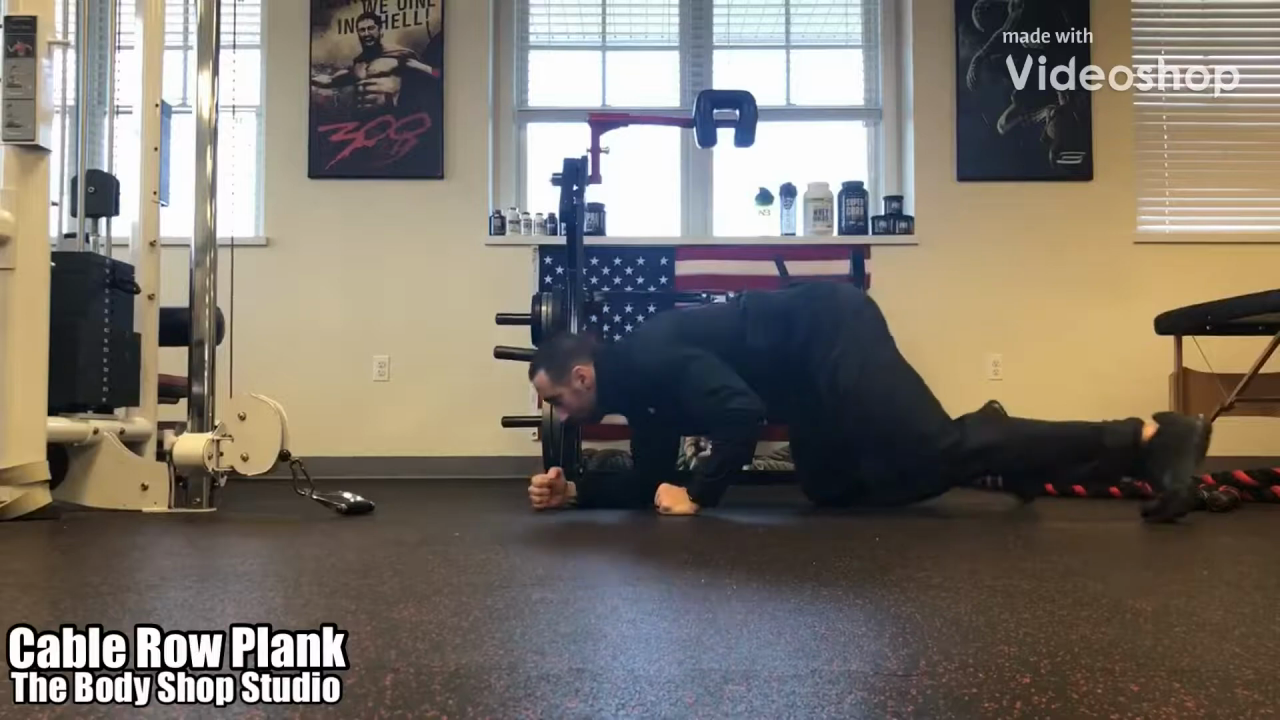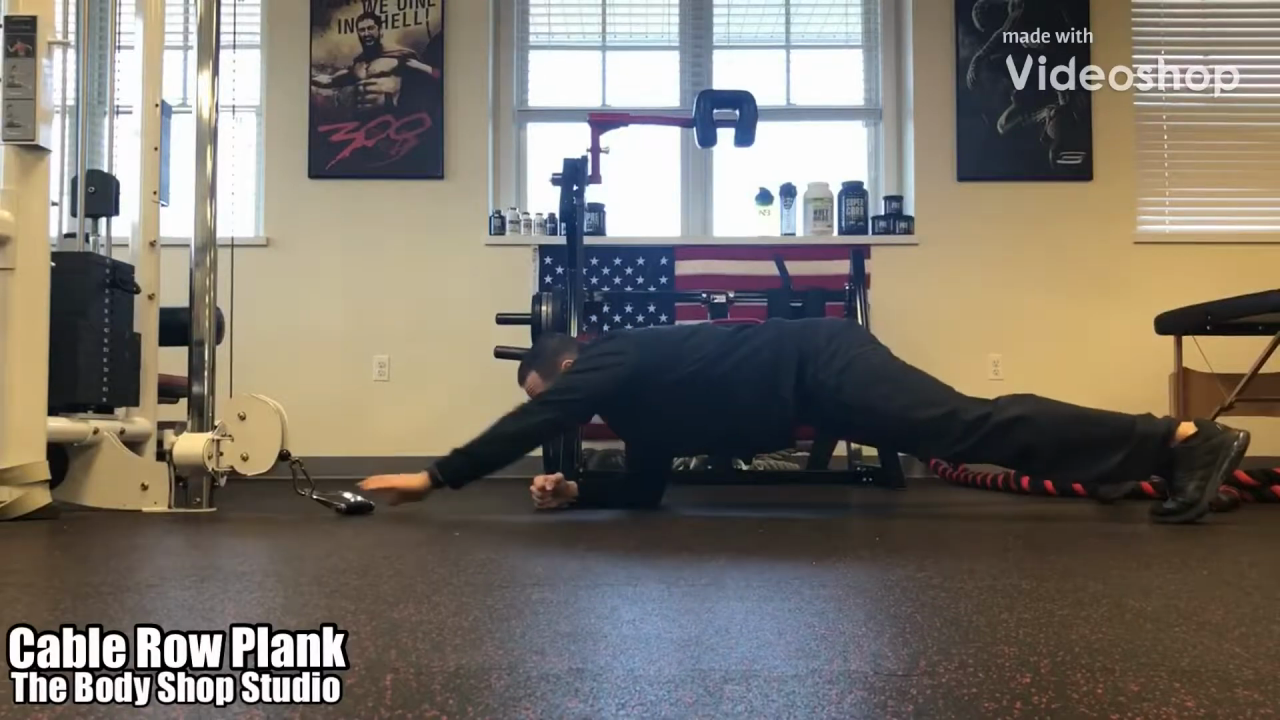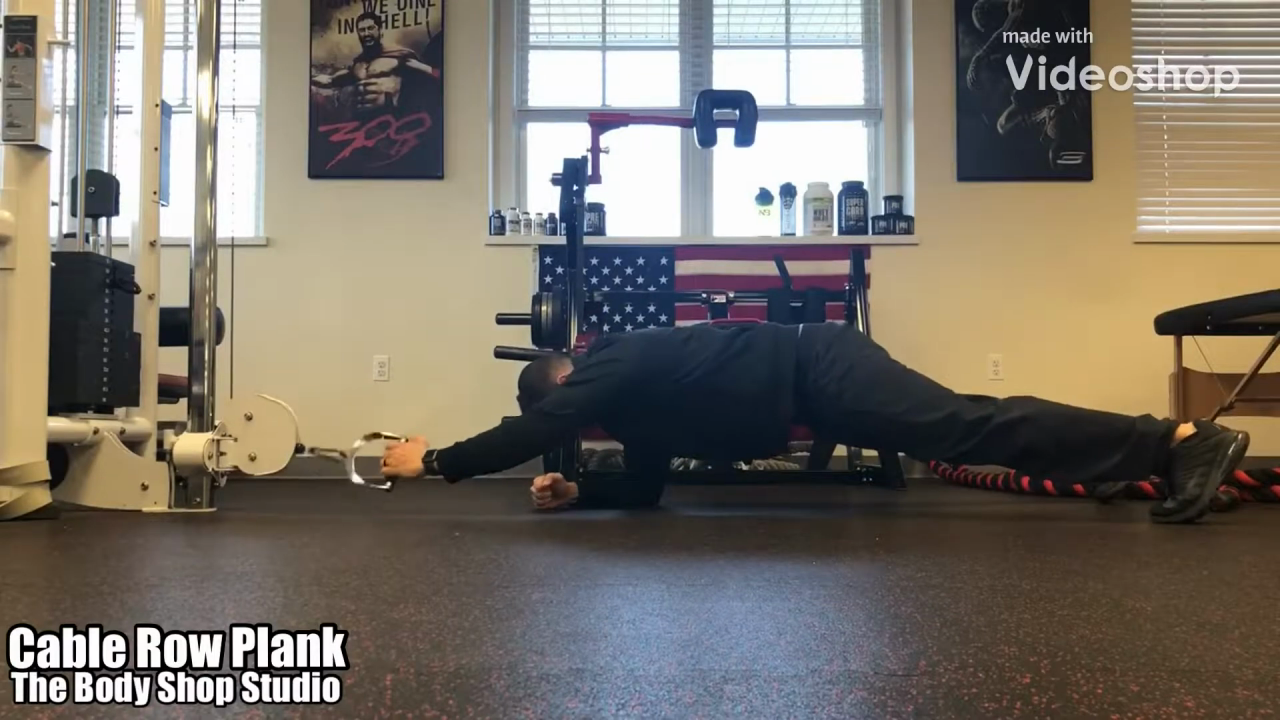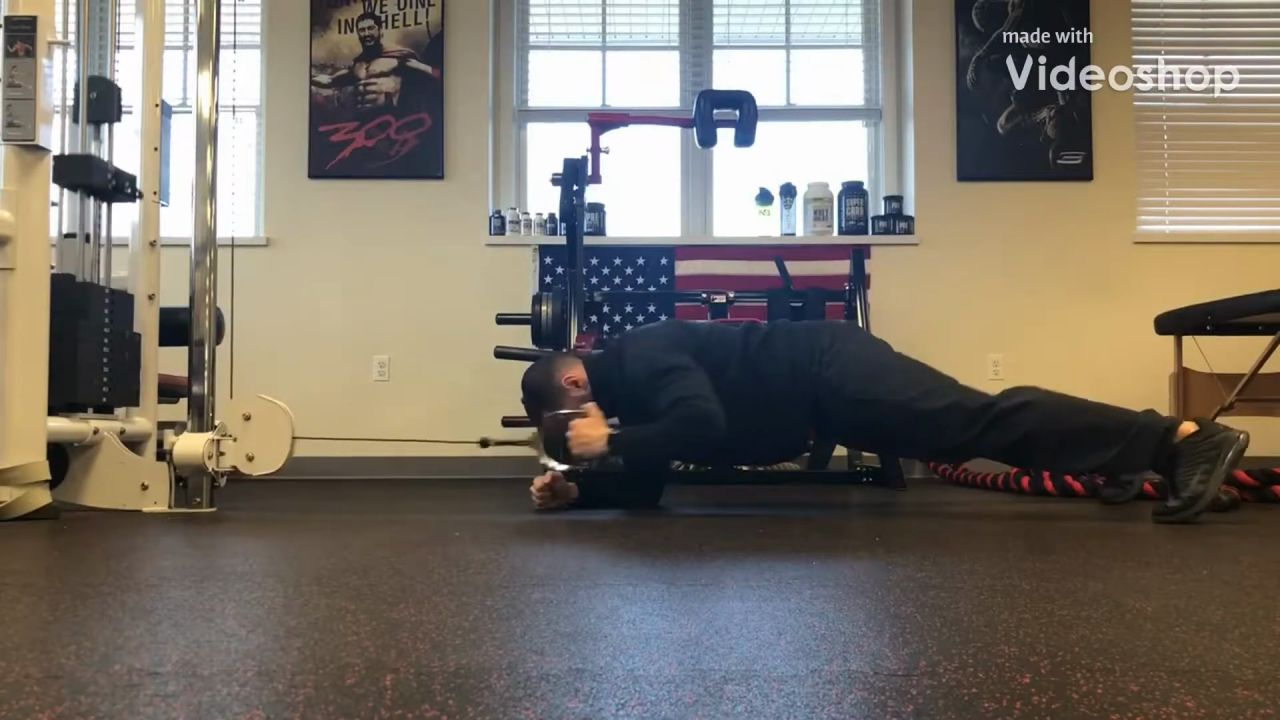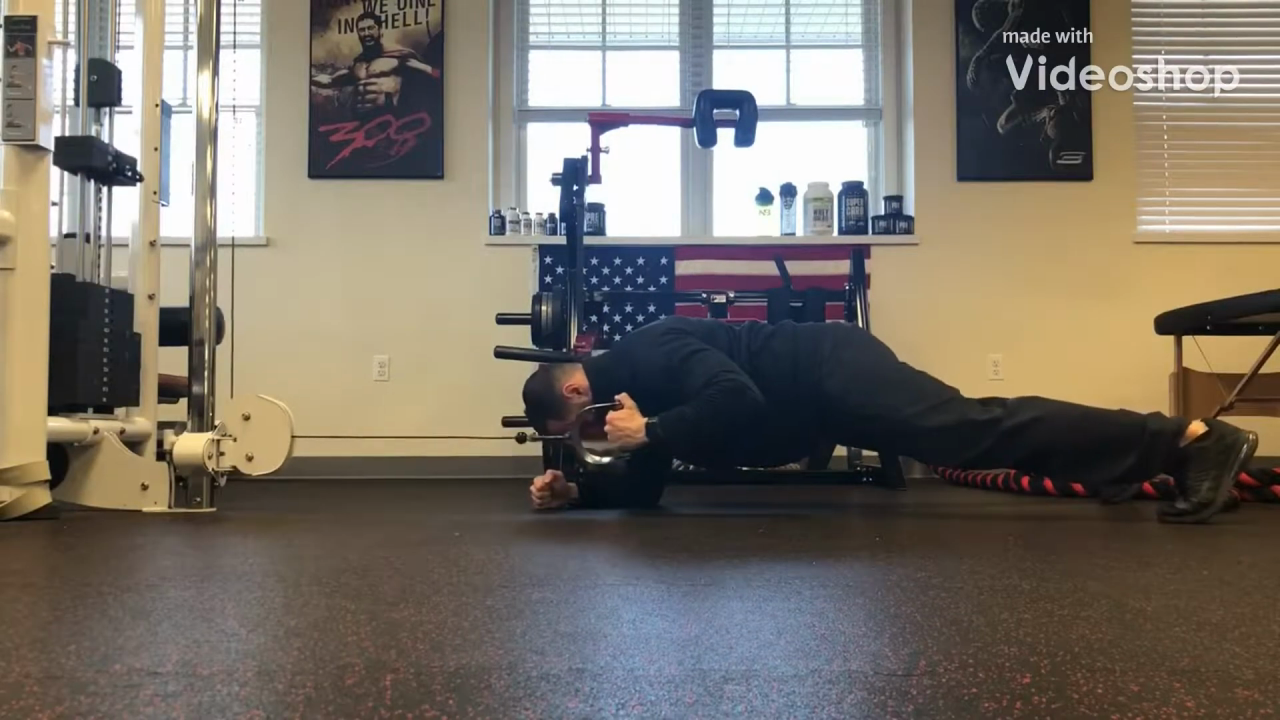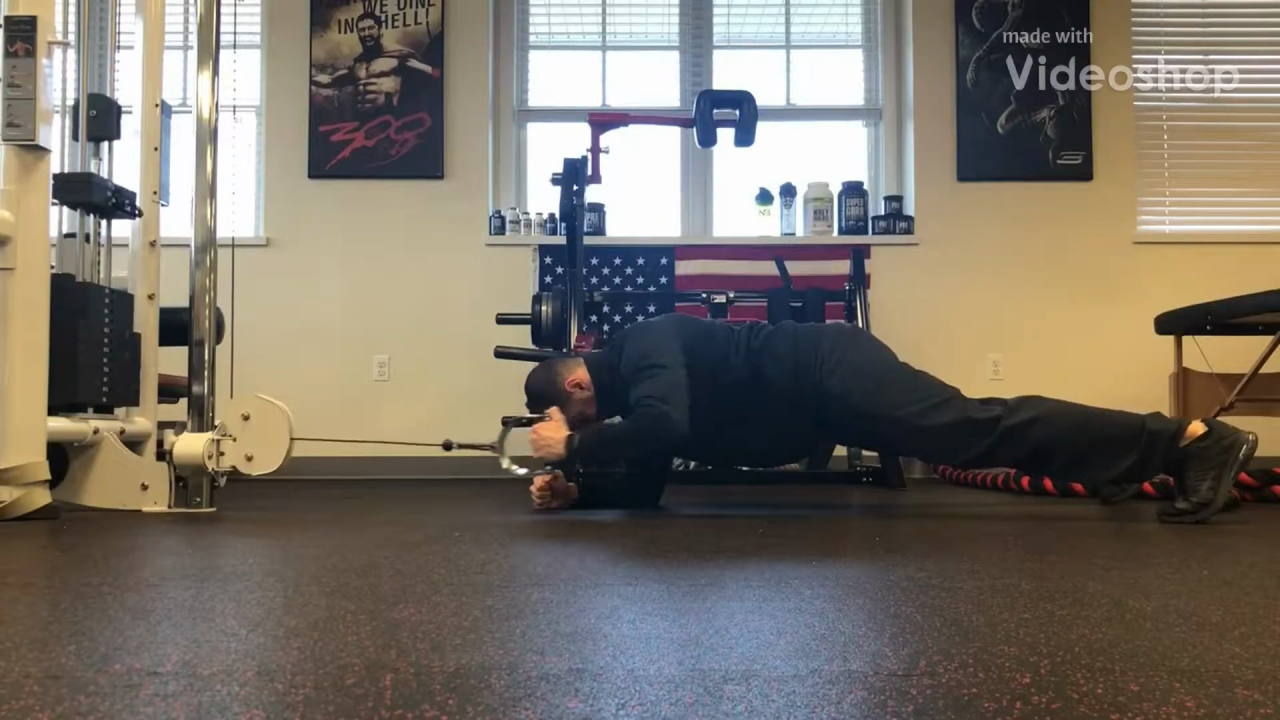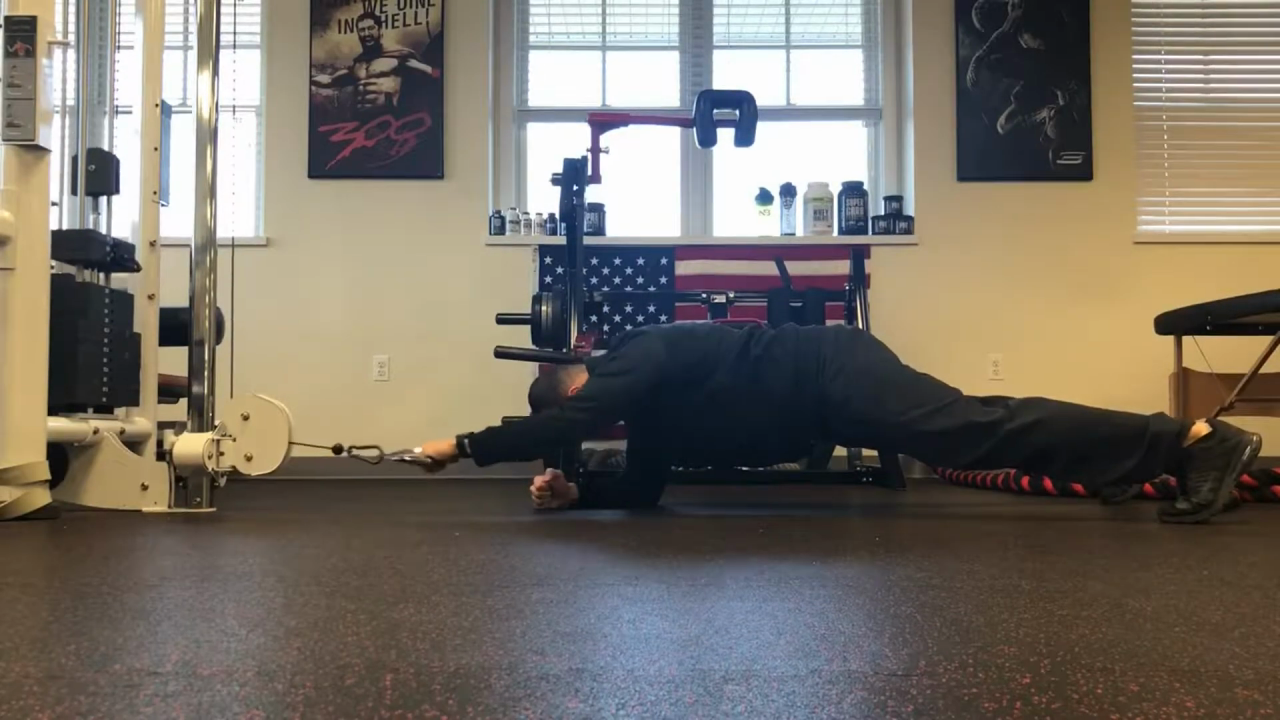
dt=0.7s
person 1, frame 1
left shoulder: (649, 358)
right shoulder: (638, 390)
left elbow: (743, 411)
right elbow: (651, 479)
left wrist: (697, 495)
right wrist: (575, 491)
left hip: (829, 328)
right hip: (818, 354)
left knee: (937, 452)
right knee: (829, 488)
left ankle: (1148, 438)
right ankle: (986, 439)
person 1, frame 2
left shoulder: (608, 362)
right shoulder: (632, 396)
left elbow: (534, 422)
right elbow: (644, 487)
left wrist: (433, 477)
right wrist: (576, 490)
left hip: (820, 363)
right hip: (811, 381)
left knee: (968, 427)
right knee: (959, 430)
left ankle: (1179, 439)
right ankle: (1155, 448)
person 1, frame 3
left shoulder: (613, 367)
right shoulder: (629, 390)
left elbow: (536, 431)
right elbow: (645, 486)
left wrist: (431, 461)
right wrist: (577, 491)
left hip: (819, 371)
right hip: (812, 387)
left knee: (970, 427)
right knee: (965, 430)
left ankle: (1181, 441)
right ankle: (1154, 453)
person 1, frame 4
left shoulder: (642, 358)
right shoulder: (624, 387)
left elbow: (705, 425)
right elbow: (644, 488)
left wrist: (609, 441)
right wrist: (576, 489)
left hip: (830, 367)
right hip: (823, 394)
left knee: (974, 418)
right knee: (960, 436)
left ankle: (1180, 437)
right ankle: (1134, 450)
person 1, frame 5
left shoulder: (649, 354)
right shoulder: (630, 393)
left elbow: (738, 398)
right elbow: (645, 488)
left wrist: (649, 429)
right wrist: (575, 491)
left hip: (835, 372)
right hip: (827, 392)
left knee: (978, 429)
right knee: (973, 432)
left ankle: (1192, 439)
right ankle: (1145, 450)
person 1, frame 6
left shoulder: (641, 349)
right shoulder: (628, 394)
left elbow: (667, 426)
right elbow: (644, 486)
left wrist: (572, 445)
right wrist: (574, 490)
left hip: (833, 372)
right hip: (824, 397)
left knee: (981, 431)
right knee: (980, 434)
left ankle: (1190, 439)
right ankle: (1174, 447)
person 1, frame 7
left shoulder: (638, 358)
right shoulder: (644, 402)
left elbow: (567, 420)
right elbow: (642, 488)
left wrist: (465, 446)
right wrist: (574, 490)
left hip: (834, 374)
right hip: (823, 393)
left knee: (983, 432)
right knee: (981, 434)
left ankle: (1194, 439)
right ankle: (1179, 445)
